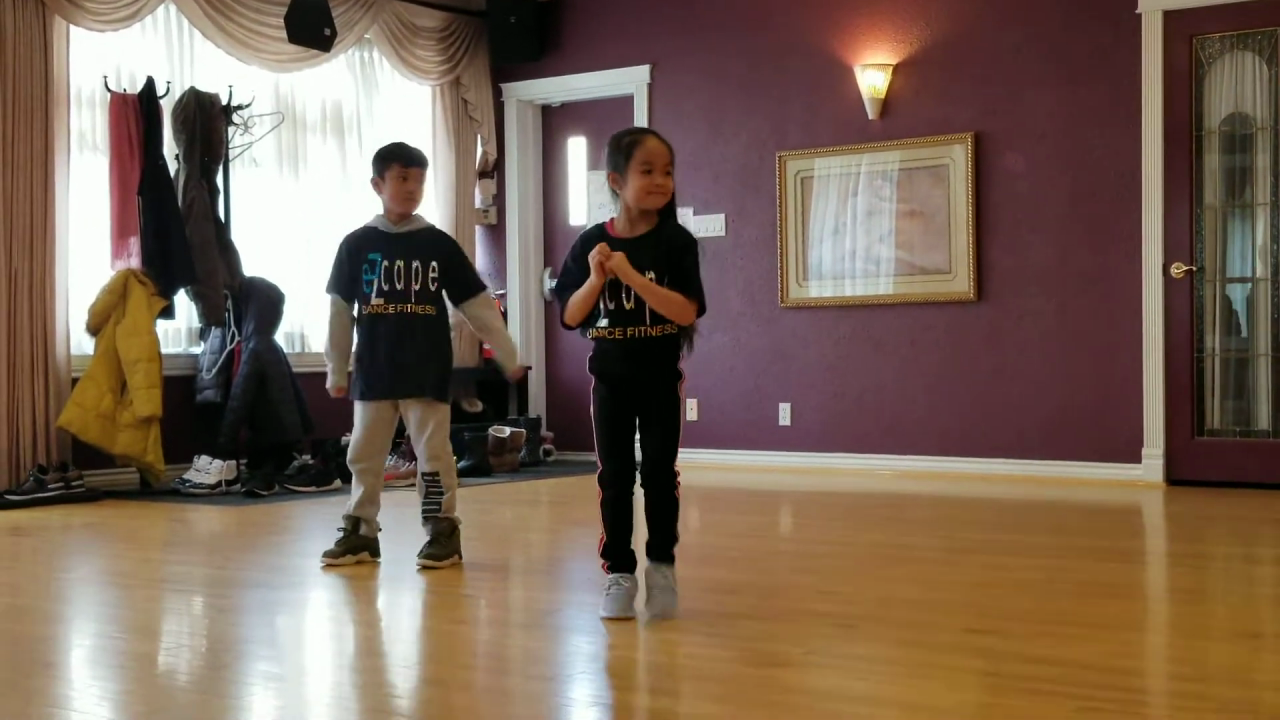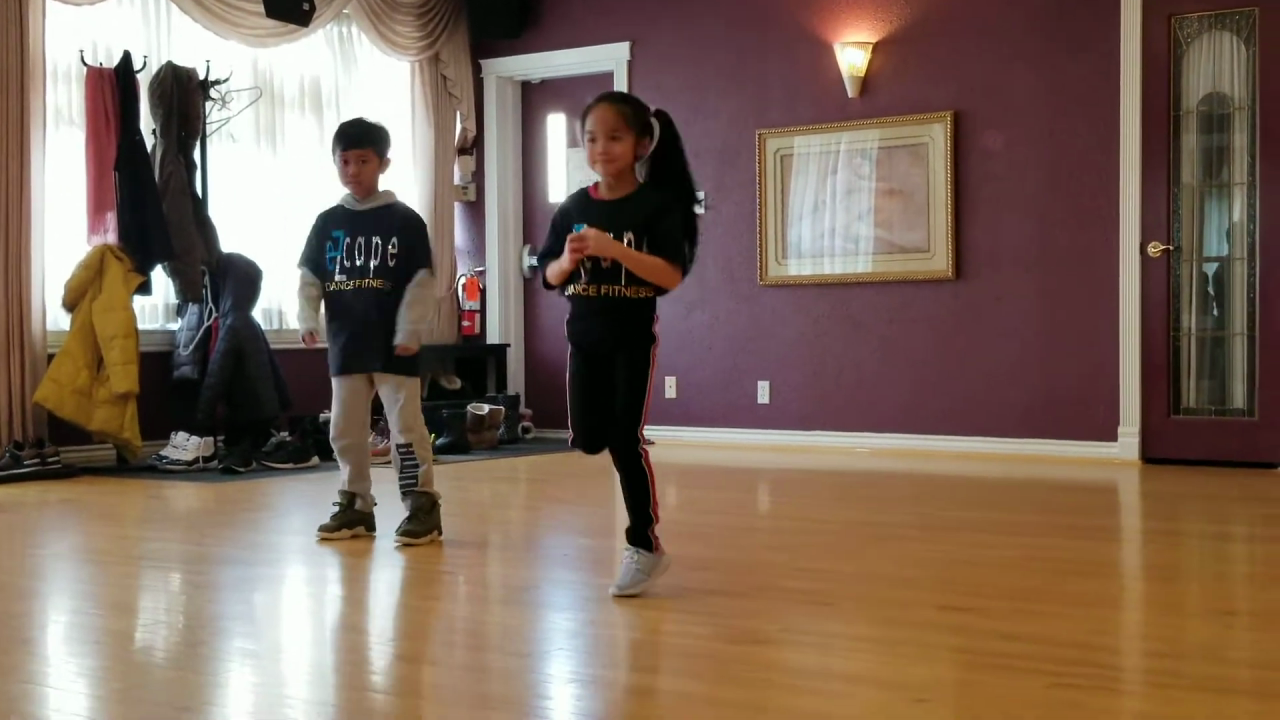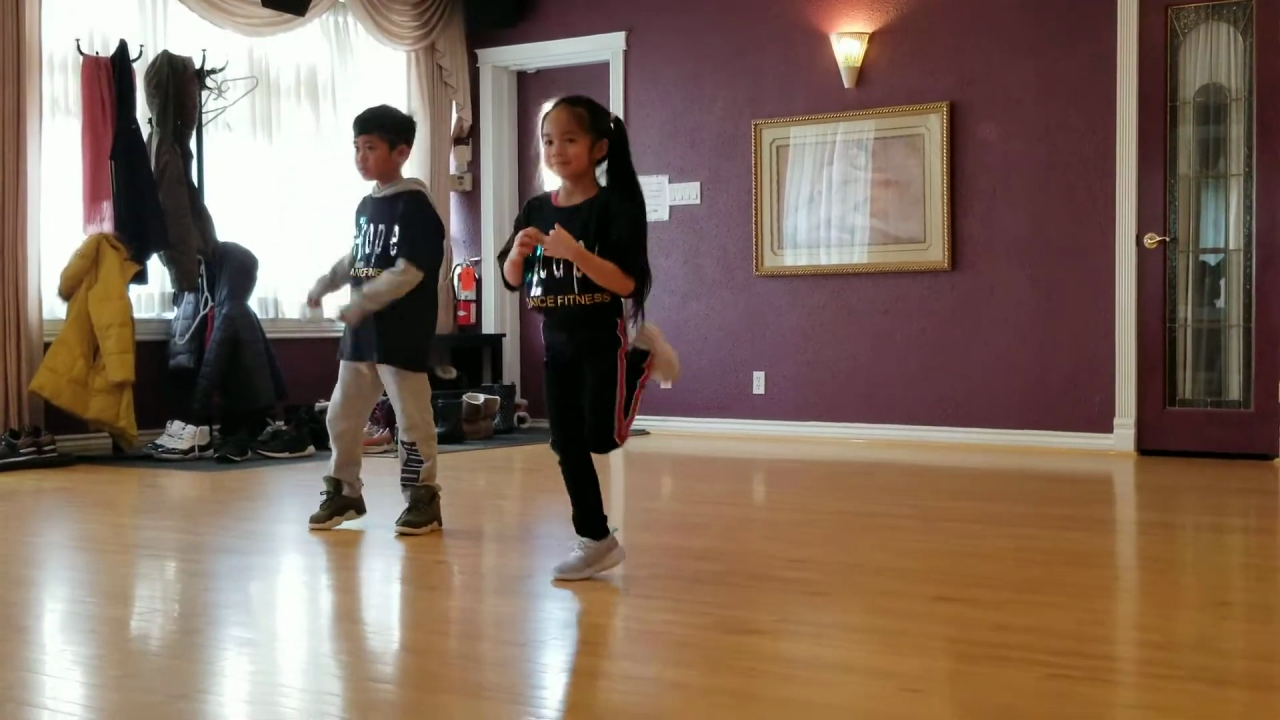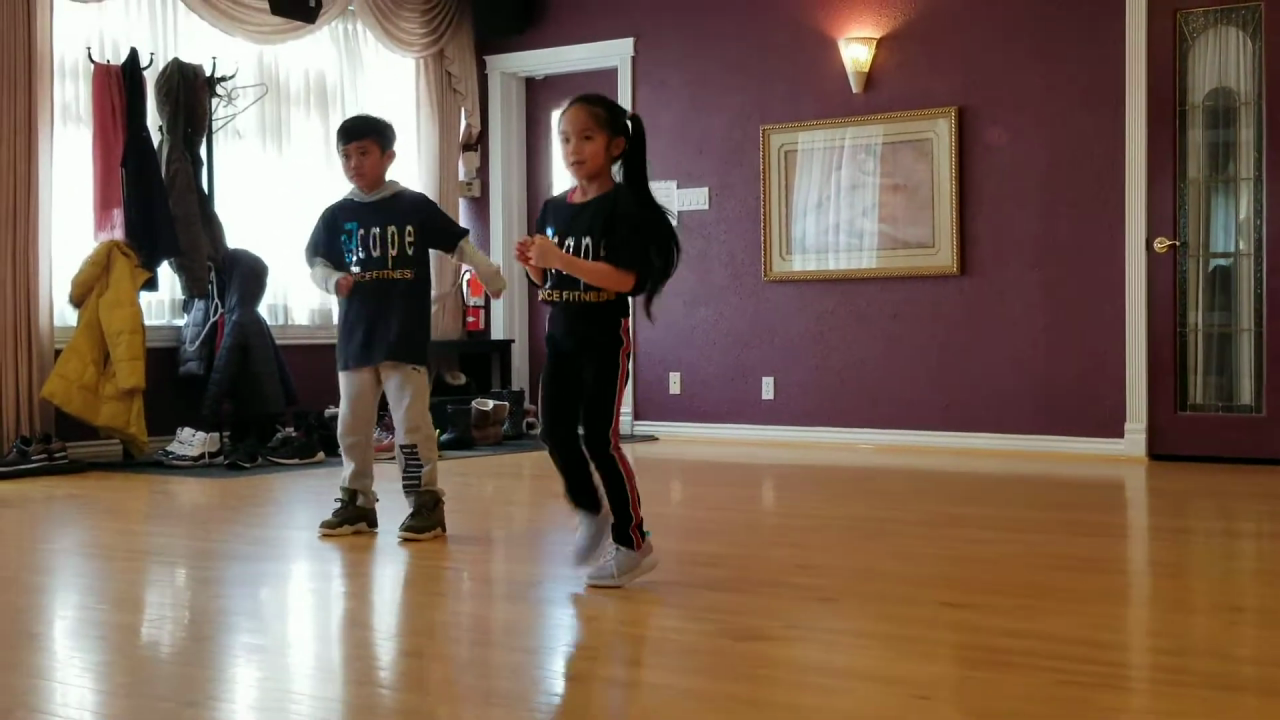
dt=0.7s
person 1, frame 1
left shoulder: (677, 242)
right shoulder: (592, 243)
left elbow: (687, 313)
right elbow: (570, 316)
left wrist: (631, 276)
right wrist: (597, 280)
left hip: (660, 375)
right hip: (609, 376)
left knee: (659, 473)
right knee: (614, 476)
left ankle: (662, 565)
right ankle: (619, 573)
person 1, frame 2
left shoulder: (661, 202)
right shoulder: (575, 207)
left elbow: (672, 276)
right elbow: (551, 278)
left wrist: (614, 249)
right wrist: (570, 257)
left hip: (633, 336)
right hip: (584, 334)
left knee: (626, 439)
right knee: (588, 438)
left ankle: (645, 546)
right ankle: (602, 421)
person 1, frame 3
left shoulder: (614, 209)
right shoulder: (535, 209)
left elbow: (627, 283)
right elbow: (510, 279)
left wrist: (575, 254)
right wrist: (519, 252)
left hip: (602, 335)
right hip: (556, 340)
left knee: (600, 437)
right knee: (567, 444)
left ankle: (641, 355)
right ankle: (595, 539)
person 1, frame 4
left shoulder: (623, 205)
right shoulder: (552, 208)
left elbow: (625, 279)
left wrist: (564, 258)
right wrist: (530, 260)
left hip: (604, 336)
right hip: (560, 335)
left knee: (599, 439)
right knee: (556, 432)
left ankle: (633, 545)
right ankle: (592, 514)
person 2, frame 1
left shoulder: (441, 244)
right shoulder: (357, 244)
left elbow: (471, 300)
right elbow: (338, 307)
left wrist: (505, 349)
right wrist: (336, 368)
left hip: (427, 370)
right hip: (374, 370)
left knee: (433, 453)
right knee: (365, 453)
left ankle: (442, 534)
right ankle: (359, 529)
person 2, frame 2
left shoulder: (403, 219)
right shoulder: (328, 221)
left elbow: (420, 281)
right elbow: (310, 278)
left wrist: (411, 331)
right wrist: (308, 320)
left hip: (390, 347)
right hip: (346, 347)
left knee: (406, 426)
right knee: (345, 431)
left ankle: (423, 507)
right ankle: (356, 505)
person 2, frame 3
left shoulder: (416, 206)
right shoulder: (367, 205)
left elbow: (410, 270)
left wrist: (362, 299)
right wrist: (325, 283)
left hip: (402, 335)
right hip: (362, 335)
left knee: (412, 419)
right knee: (342, 416)
left ankle: (423, 498)
right ankle: (343, 492)
person 2, frame 4
left shoulder: (415, 206)
right shoulder: (336, 215)
left elbow: (458, 241)
right elbow: (316, 263)
left wrist: (486, 269)
right wrist: (332, 279)
left hip: (405, 336)
right hip: (356, 337)
left knee: (412, 422)
right knee: (353, 425)
left ankle: (426, 503)
right ankle: (357, 501)
